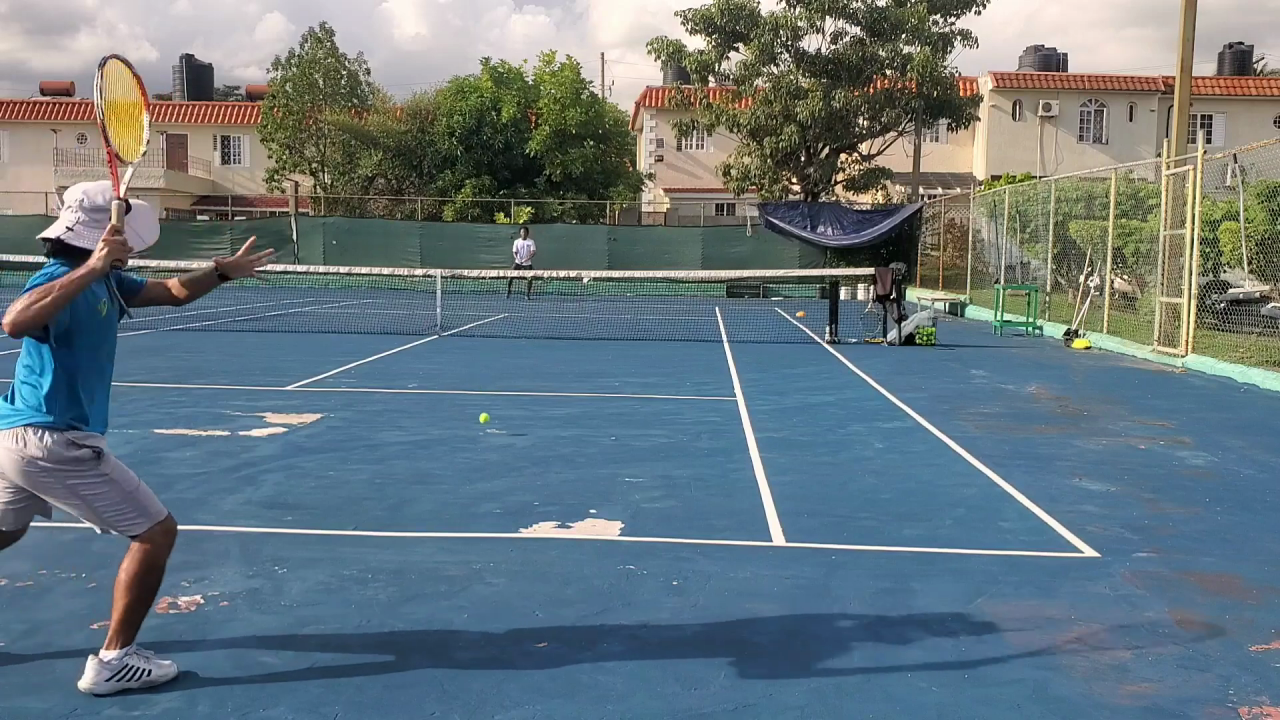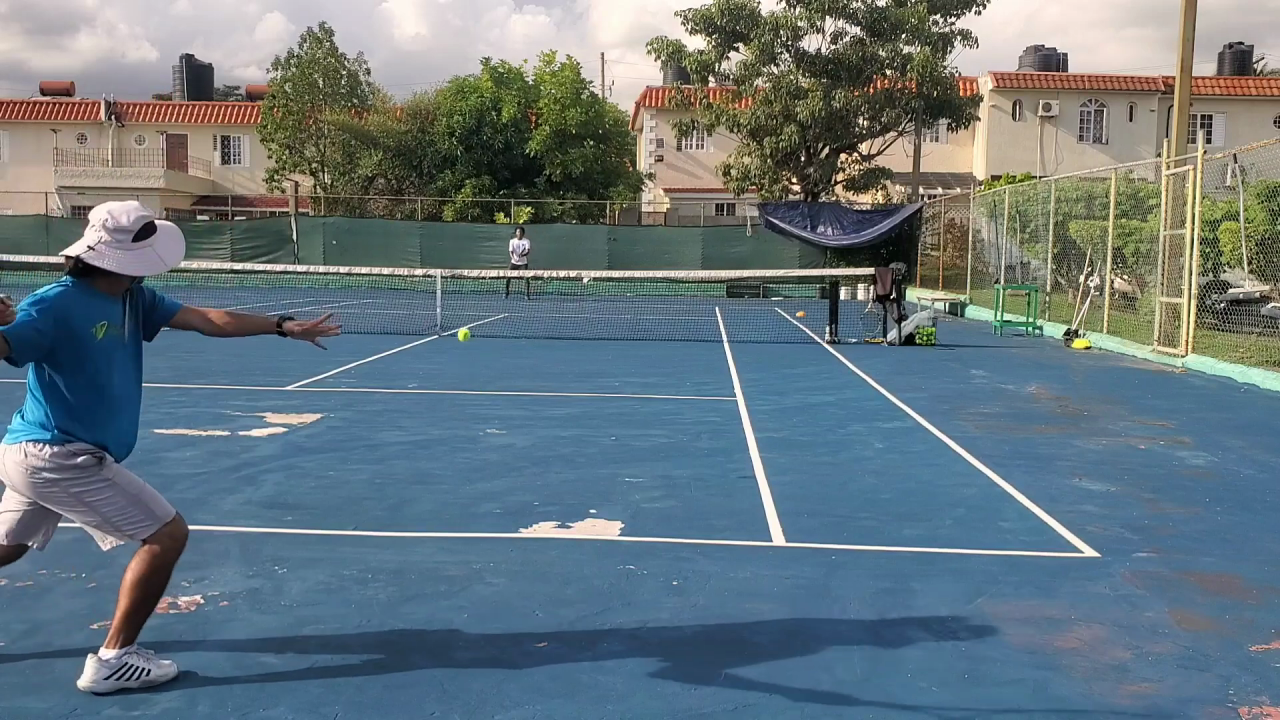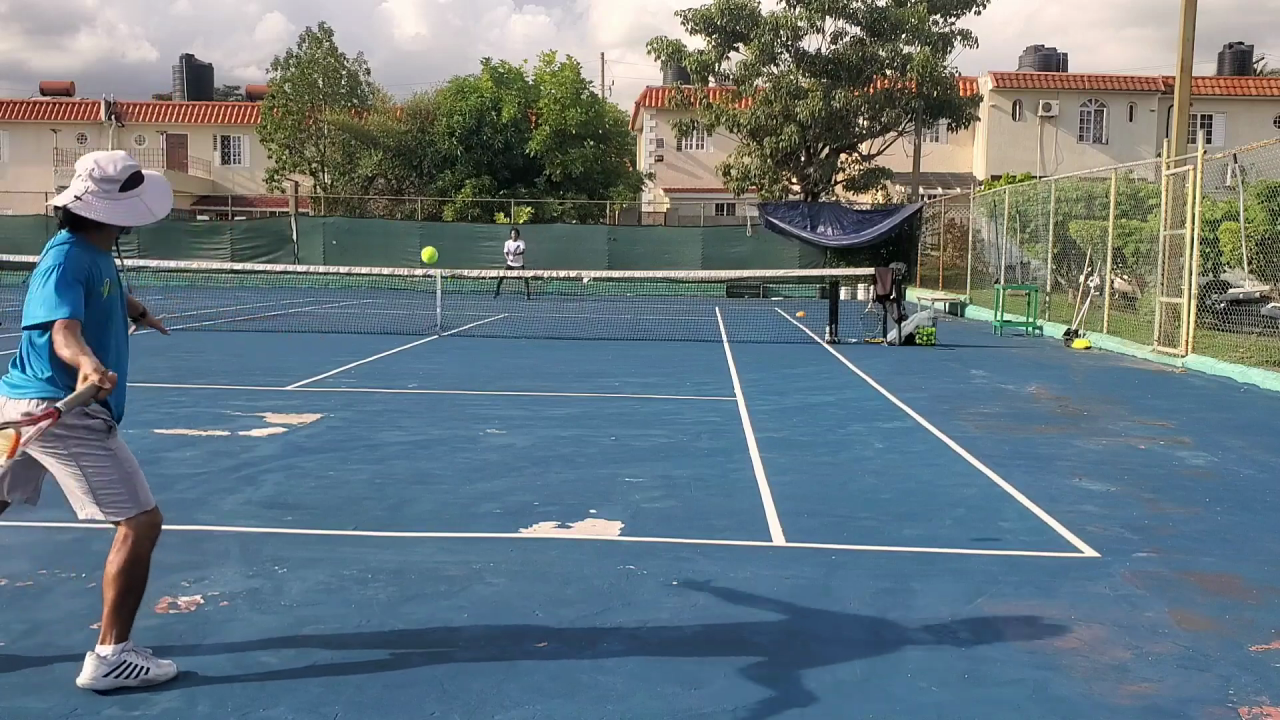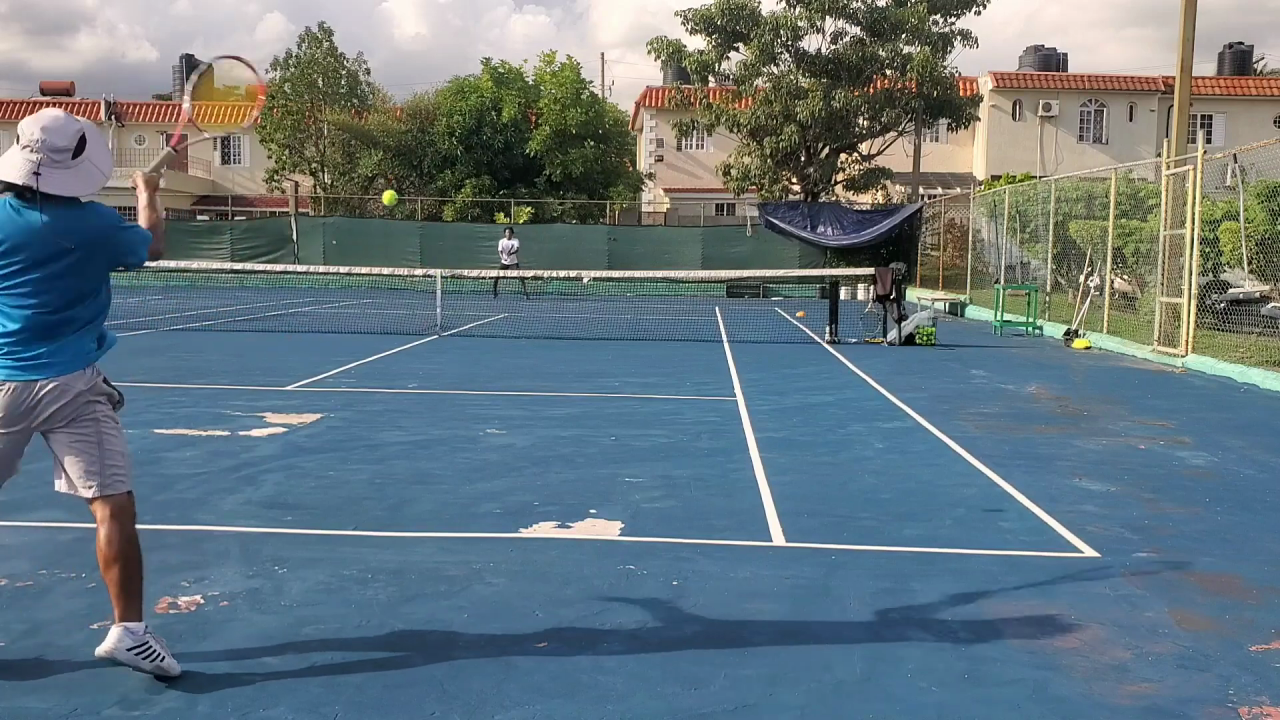
dt=0.2s
person 1, frame 1
left shoulder: (103, 281)
right shoulder: (58, 279)
left elbow: (173, 292)
left wrist: (224, 271)
right wrist: (89, 269)
right hip: (50, 442)
right knee: (157, 532)
right ankle: (113, 660)
person 1, frame 2
left shoulder: (133, 298)
right shoulder: (54, 303)
left elbow: (206, 319)
left wrist: (283, 326)
right hip: (56, 456)
right knee: (167, 535)
right ankle: (112, 659)
person 1, frame 3
left shoulder: (93, 252)
right shoulder: (68, 259)
right elbow: (65, 335)
left wrist: (136, 308)
right wrist: (89, 365)
right hip: (64, 416)
right knee: (141, 522)
right ankle: (110, 654)
person 1, frame 4
right shoulder: (95, 225)
right elbow: (150, 245)
right wrist: (148, 192)
right hip: (70, 386)
right knee: (114, 506)
right ankle: (128, 631)
